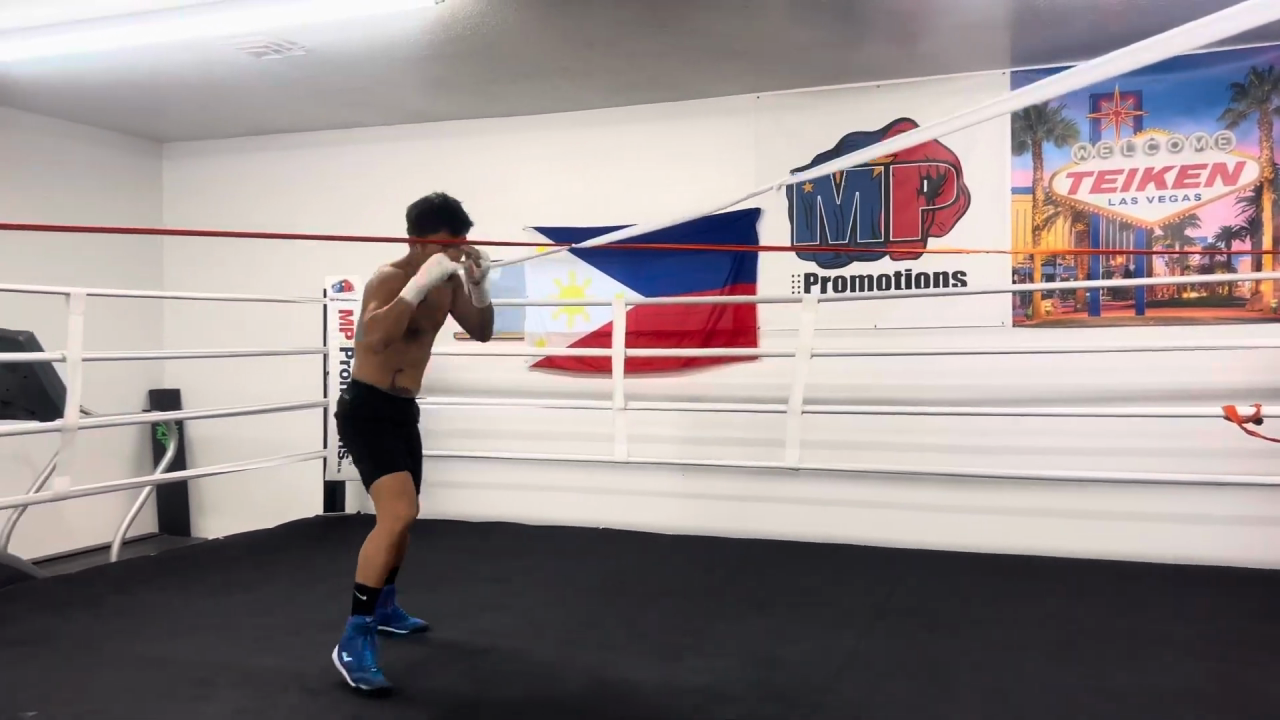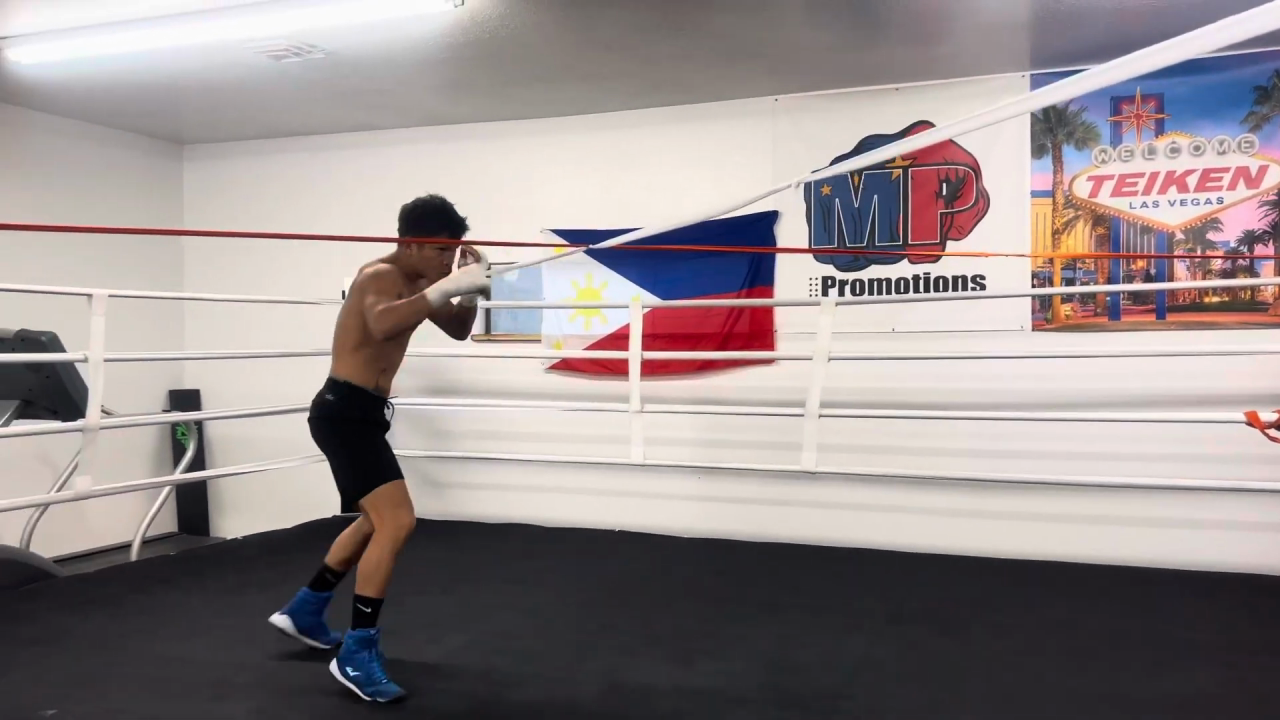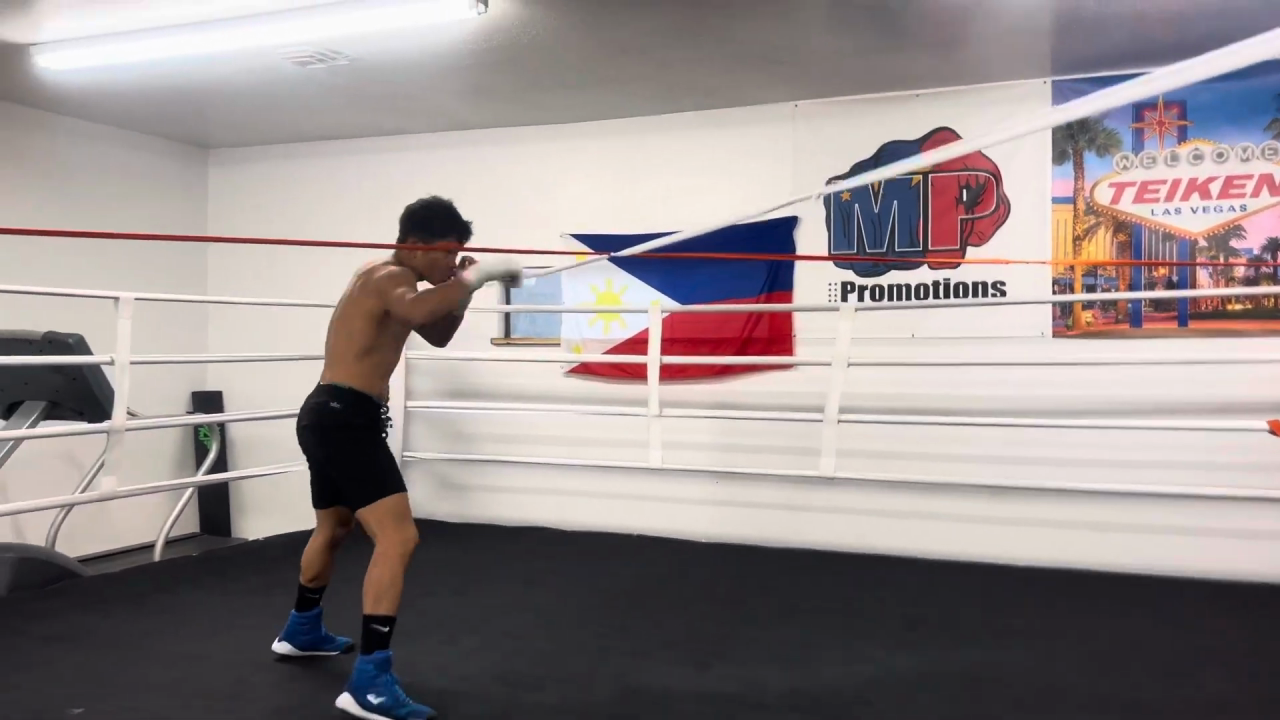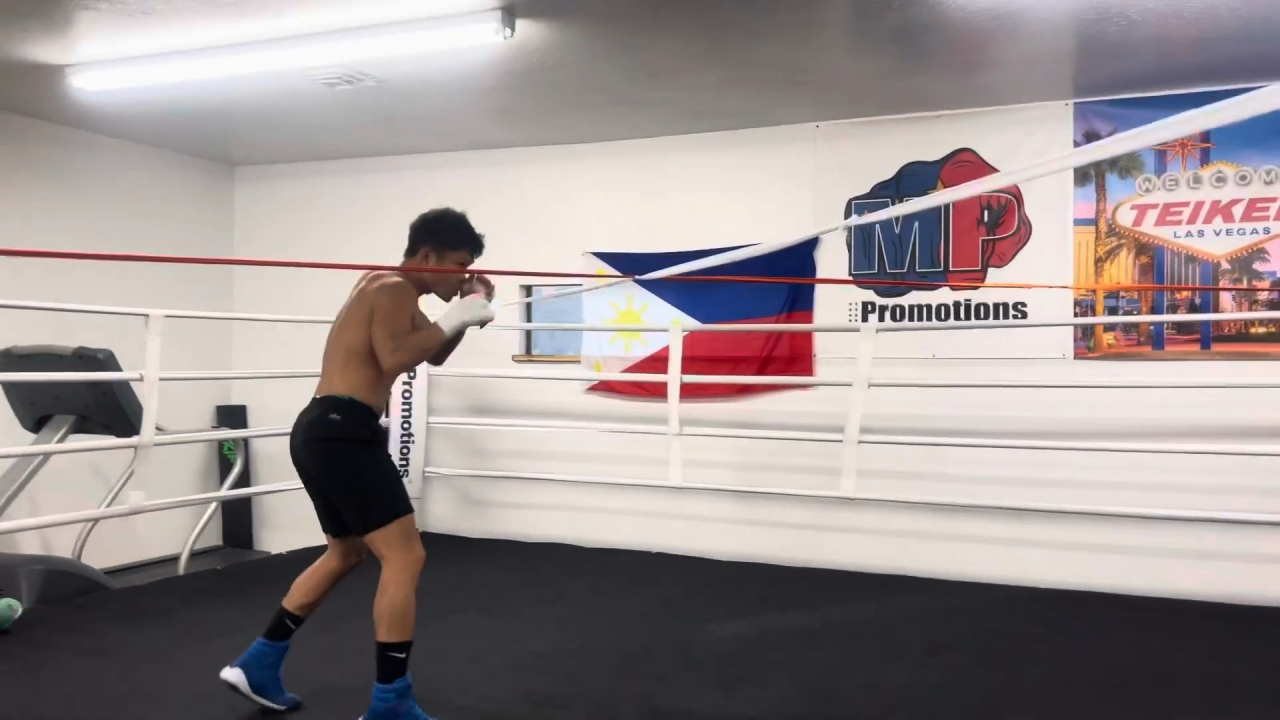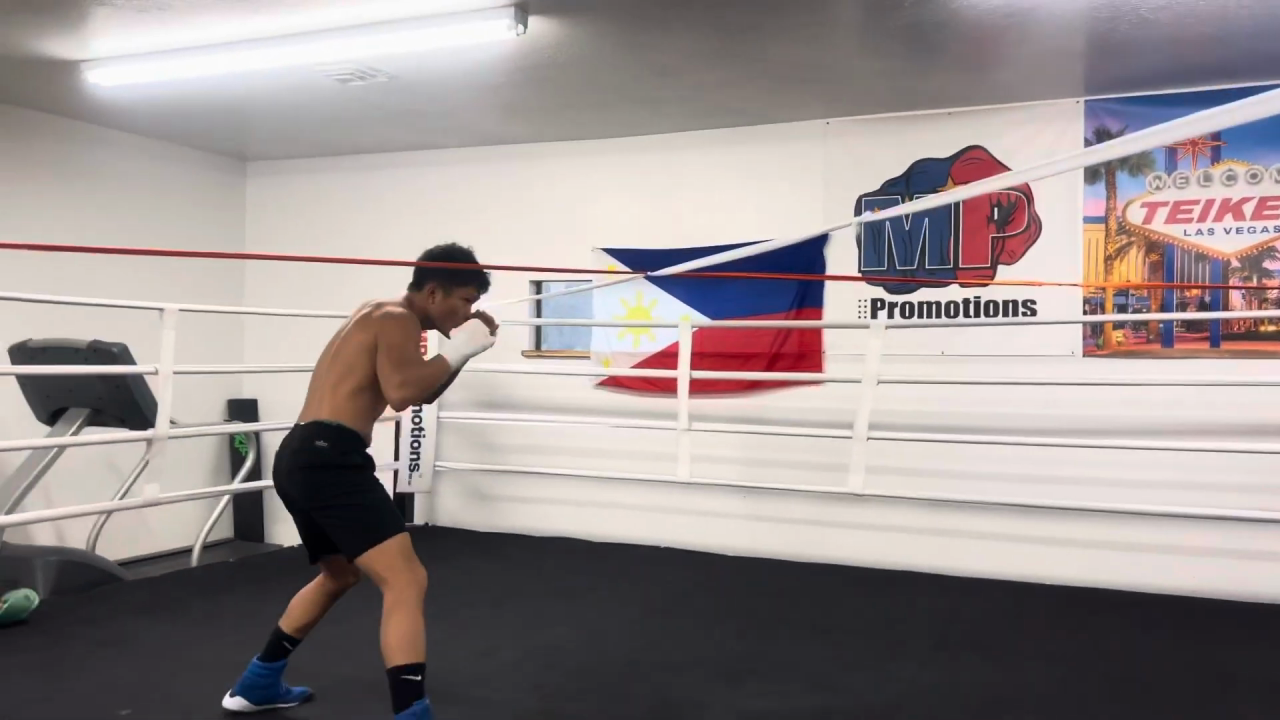
dt=0.2s
person 1, frame 1
left shoulder: (448, 280)
right shoulder: (389, 279)
left elbow: (481, 332)
right elbow: (376, 338)
left wrist: (479, 285)
right wrist: (419, 283)
left hip: (403, 410)
right hip: (366, 409)
left knee: (405, 514)
right knee: (397, 515)
left ankle: (382, 606)
right ankle: (357, 640)
person 1, frame 2
left shoulder: (417, 281)
right shoulder: (380, 276)
left elbow: (459, 329)
right elbow: (381, 324)
left wrist: (467, 288)
right wrist: (446, 286)
left hip: (360, 412)
right hip: (345, 412)
left knee: (374, 522)
right knee: (397, 523)
left ankle: (302, 610)
right ankle: (357, 654)
person 1, frame 3
left shoulder: (388, 278)
right shoulder: (386, 277)
left elbow: (437, 335)
right elbow: (418, 310)
left wrist: (464, 283)
right wrist: (478, 274)
left hip: (330, 415)
right hip: (342, 420)
left knee: (333, 527)
right knee: (398, 539)
left ankle: (301, 630)
person 1, frame 4
left shoulder: (395, 293)
right shoulder: (392, 290)
left elbow: (433, 355)
right elbow: (395, 359)
left wrist: (464, 311)
right wrist: (453, 318)
left hip: (324, 433)
right hip: (342, 433)
left knee: (345, 555)
right knee: (405, 557)
left ankle: (257, 664)
person 1, frame 5
left shoulder: (387, 317)
right shoulder: (397, 320)
left elbow: (424, 391)
right elbow: (402, 392)
left wrist: (465, 346)
right wrist: (456, 350)
left hip: (302, 456)
right hip: (328, 460)
left knee: (339, 573)
right knee: (405, 582)
